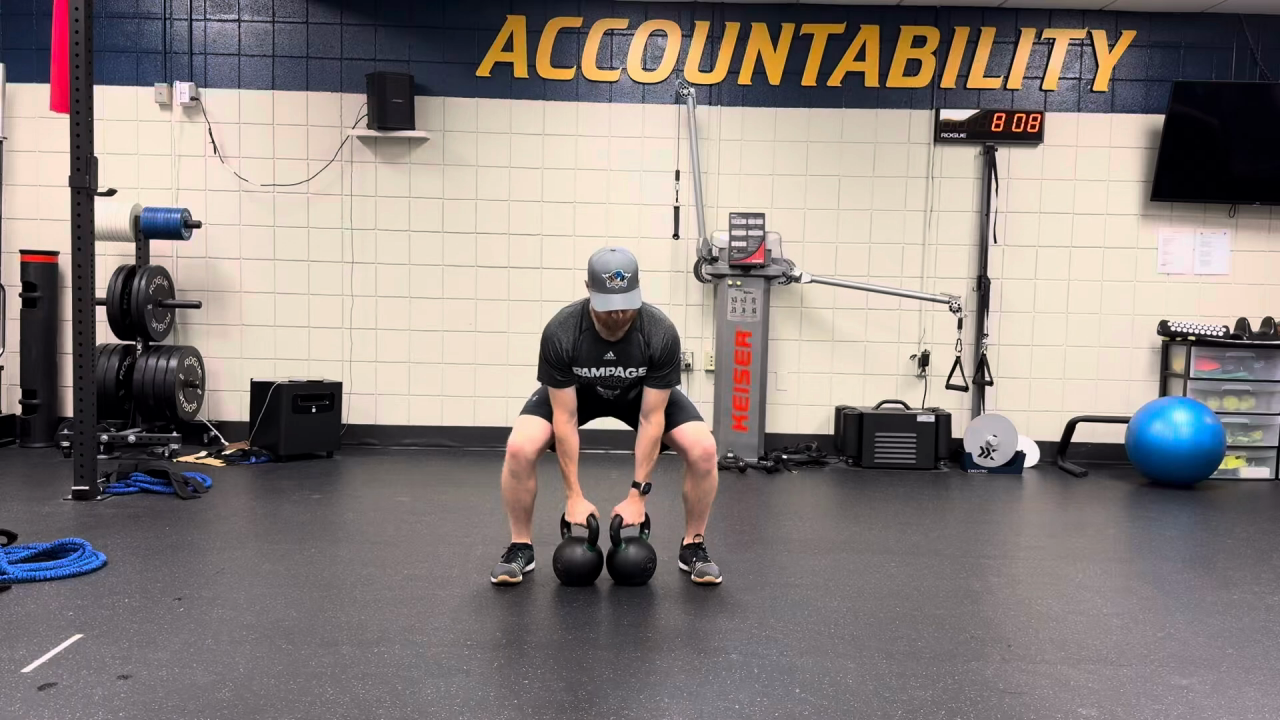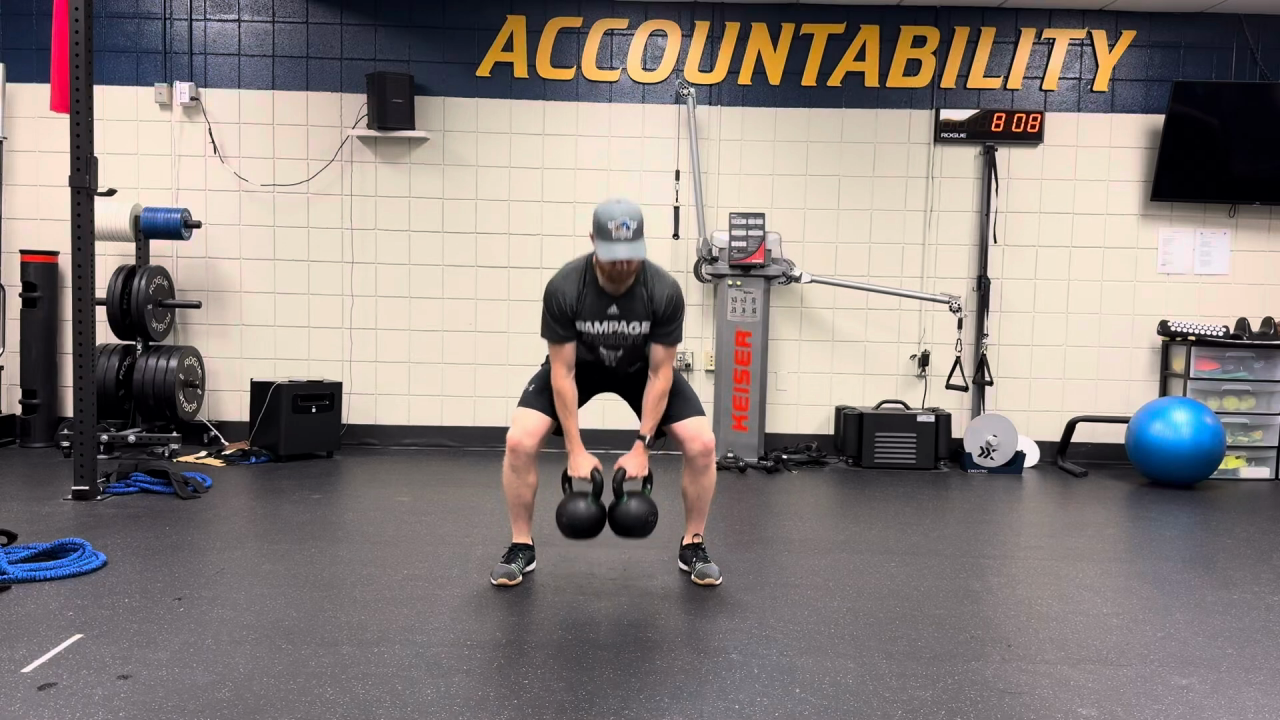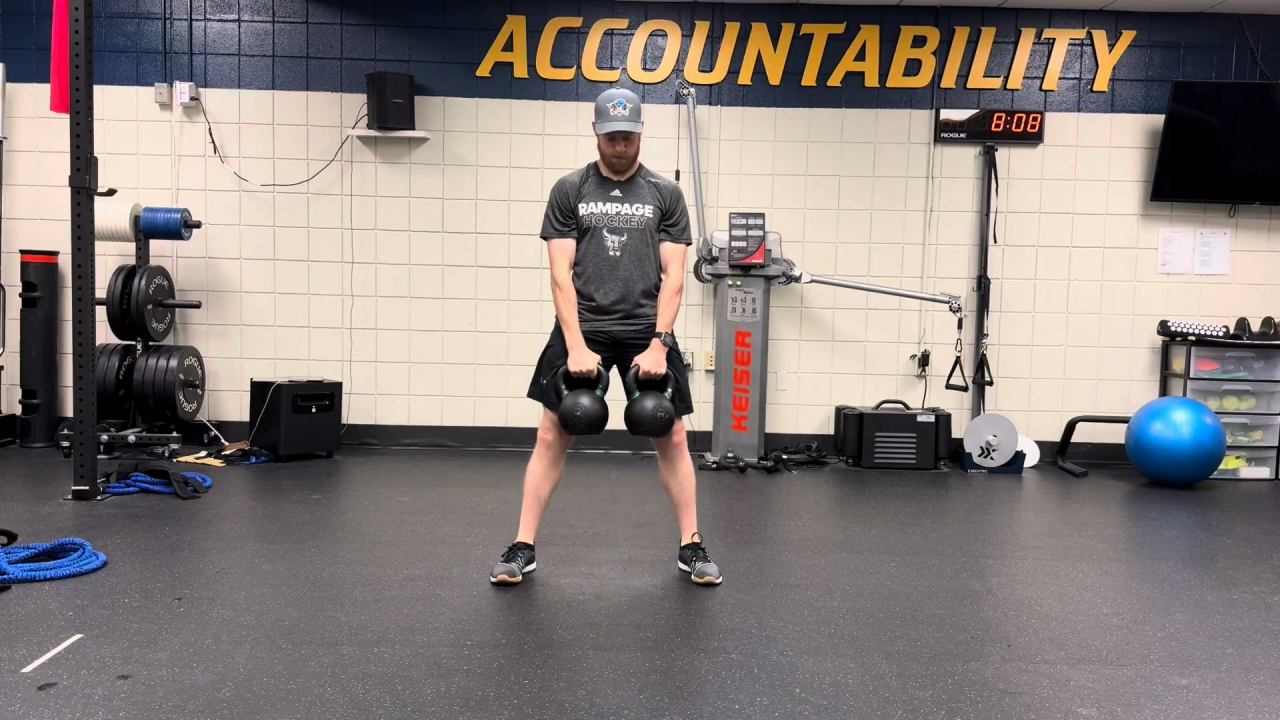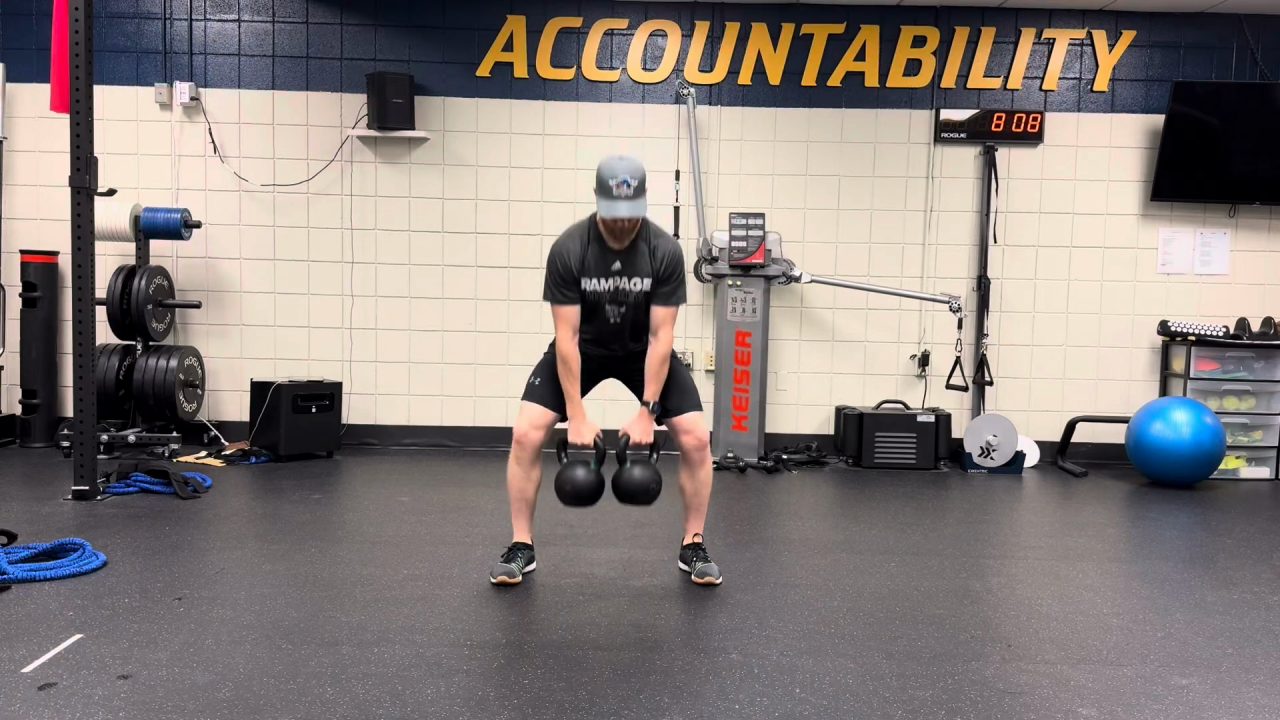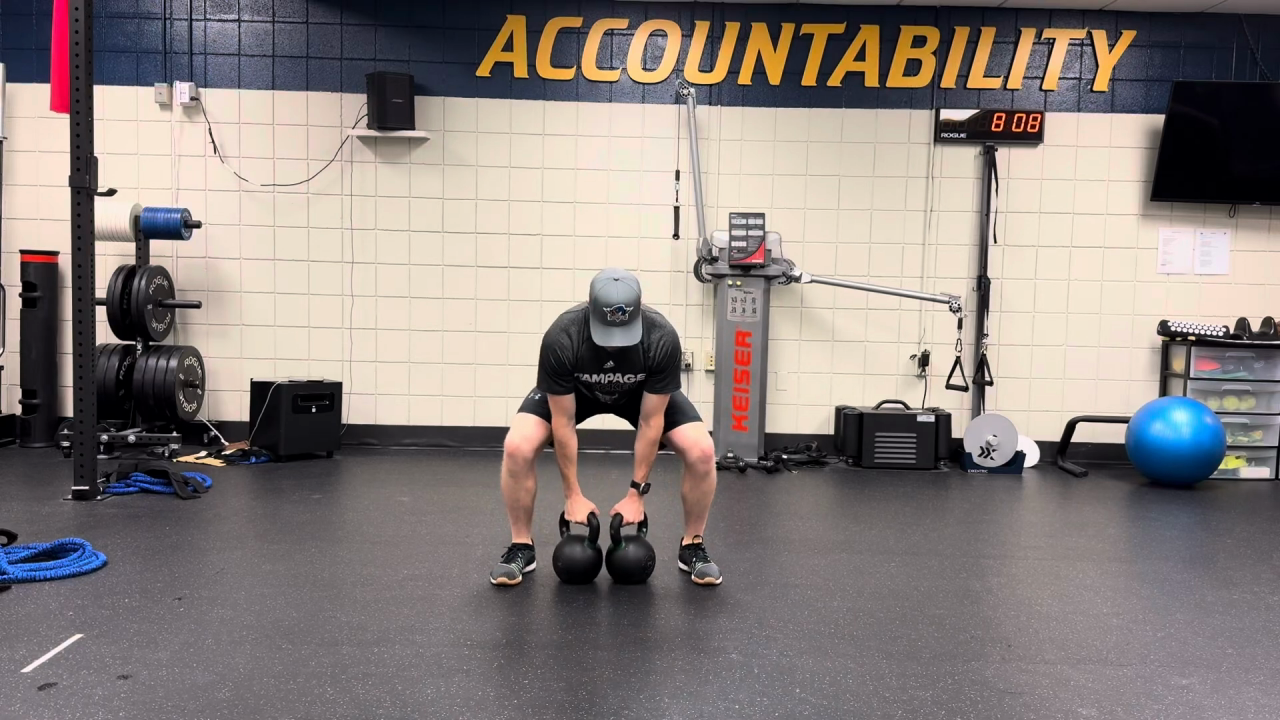
dt=0.7s
person 1, frame 1
left shoulder: (661, 333)
right shoulder: (560, 332)
left elbow: (651, 418)
right elbow: (565, 419)
left wrist: (637, 495)
right wrist: (574, 497)
left hip: (643, 393)
right hip: (574, 393)
left knee: (703, 449)
right knee: (520, 448)
left ankle: (693, 546)
right ankle: (520, 547)
person 1, frame 2
left shoulder: (664, 291)
right shoulder: (564, 287)
left elbow: (660, 373)
right elbow: (562, 372)
left wrist: (642, 448)
right wrist: (576, 451)
left hip: (641, 368)
right hip: (580, 367)
left knee: (701, 444)
right knee: (520, 441)
left ankle: (693, 547)
right ankle: (521, 548)
person 1, frame 3
left shoulder: (666, 194)
right shoulder: (569, 190)
left elbow: (673, 275)
right elbow: (561, 273)
left wrist: (660, 342)
right wrist: (575, 344)
left hip: (647, 335)
right hip: (583, 332)
left knee: (672, 439)
right knee: (551, 438)
left ankle: (691, 545)
right ankle: (523, 547)
person 1, frame 4
left shoulder: (666, 251)
right shoulder: (568, 249)
left elbow: (660, 336)
right elbow: (567, 338)
left wrist: (647, 411)
right wrist: (576, 415)
left hip: (642, 349)
right hip: (584, 348)
left knee: (695, 438)
right knee: (526, 434)
left ankle: (693, 547)
right ankle: (521, 547)
person 1, frame 5
left shoulder: (662, 339)
right shoulder: (561, 338)
left elbow: (651, 421)
right elbow: (563, 423)
left wrist: (636, 494)
right wrist: (573, 496)
left hip: (642, 393)
right hip: (574, 392)
left knee: (701, 451)
right knee: (518, 447)
left ankle: (693, 547)
right ankle: (521, 547)
